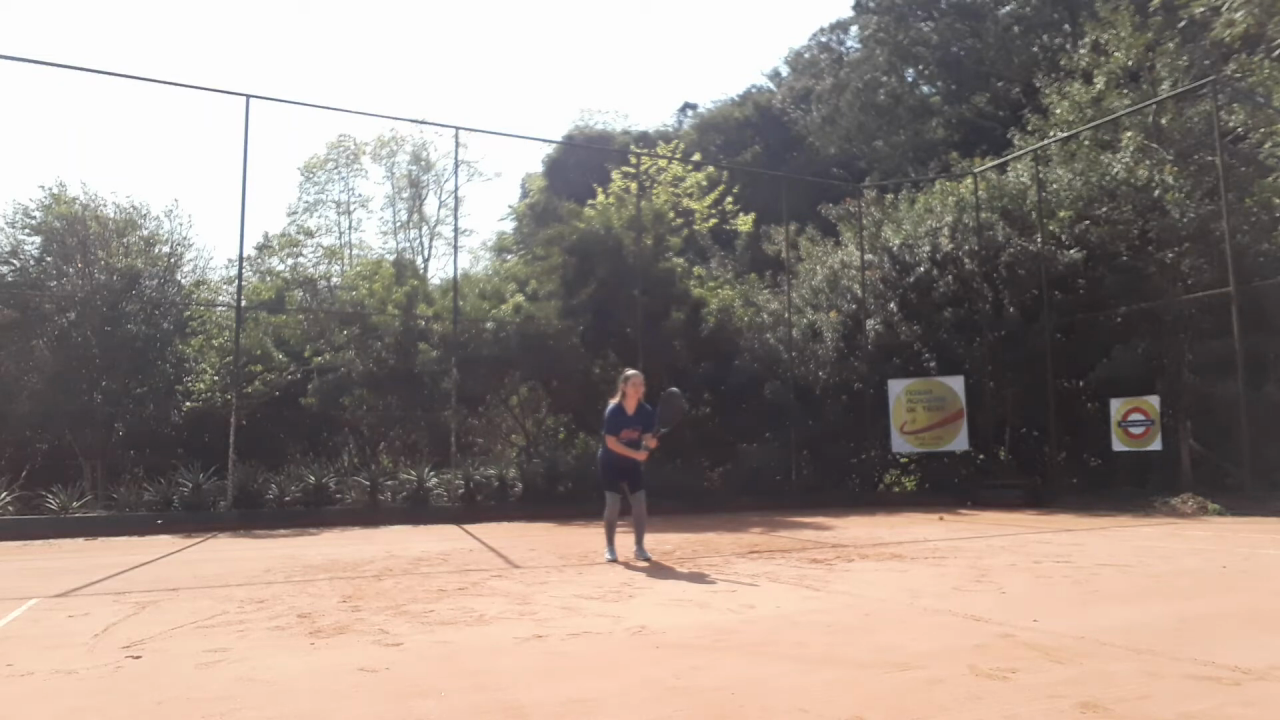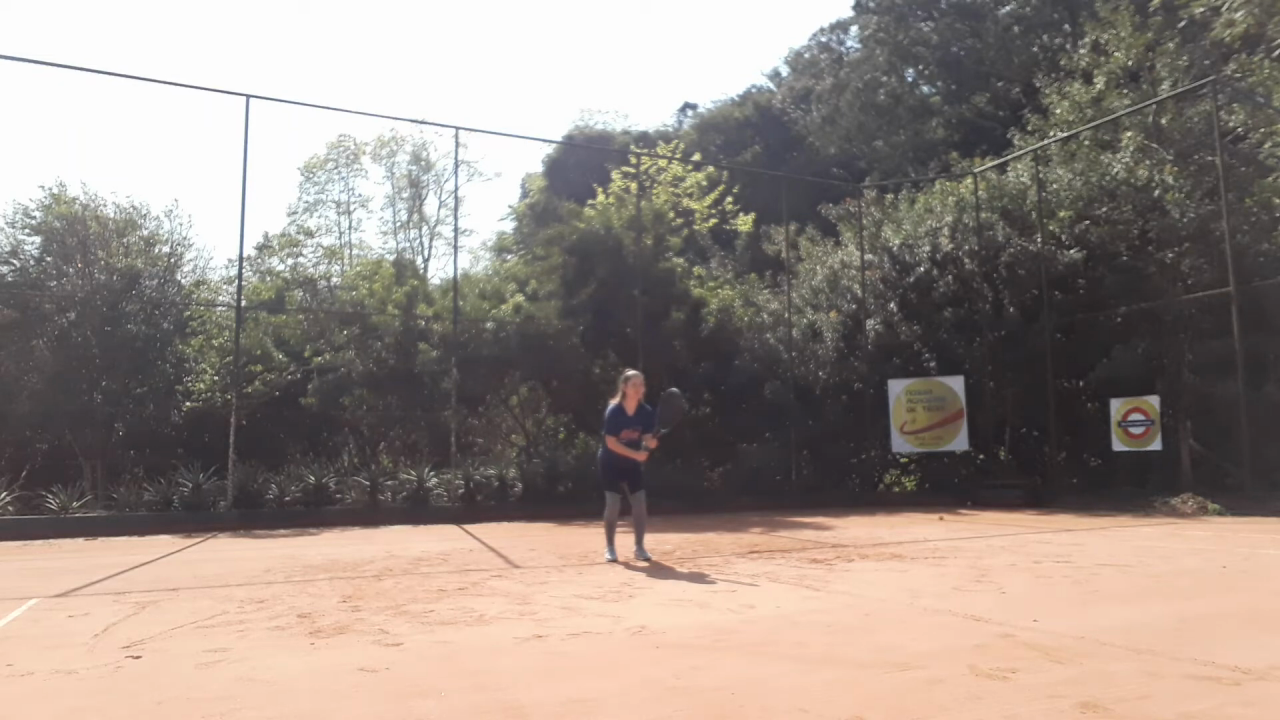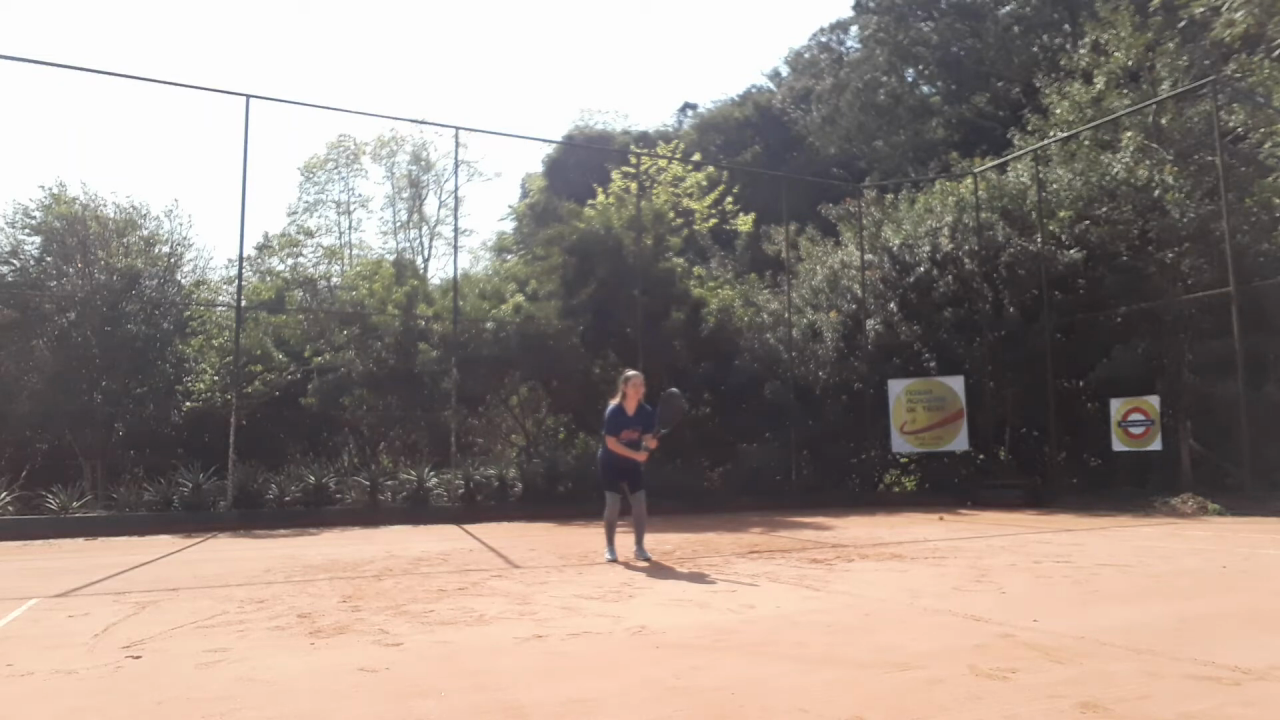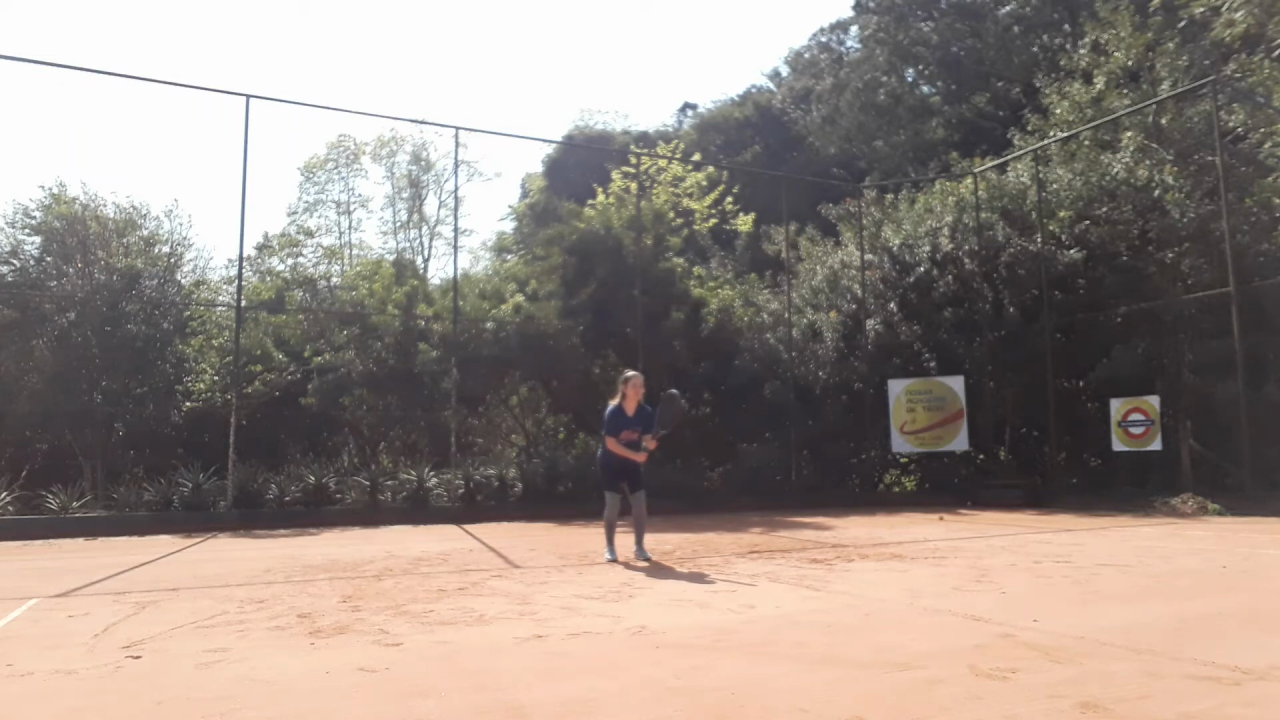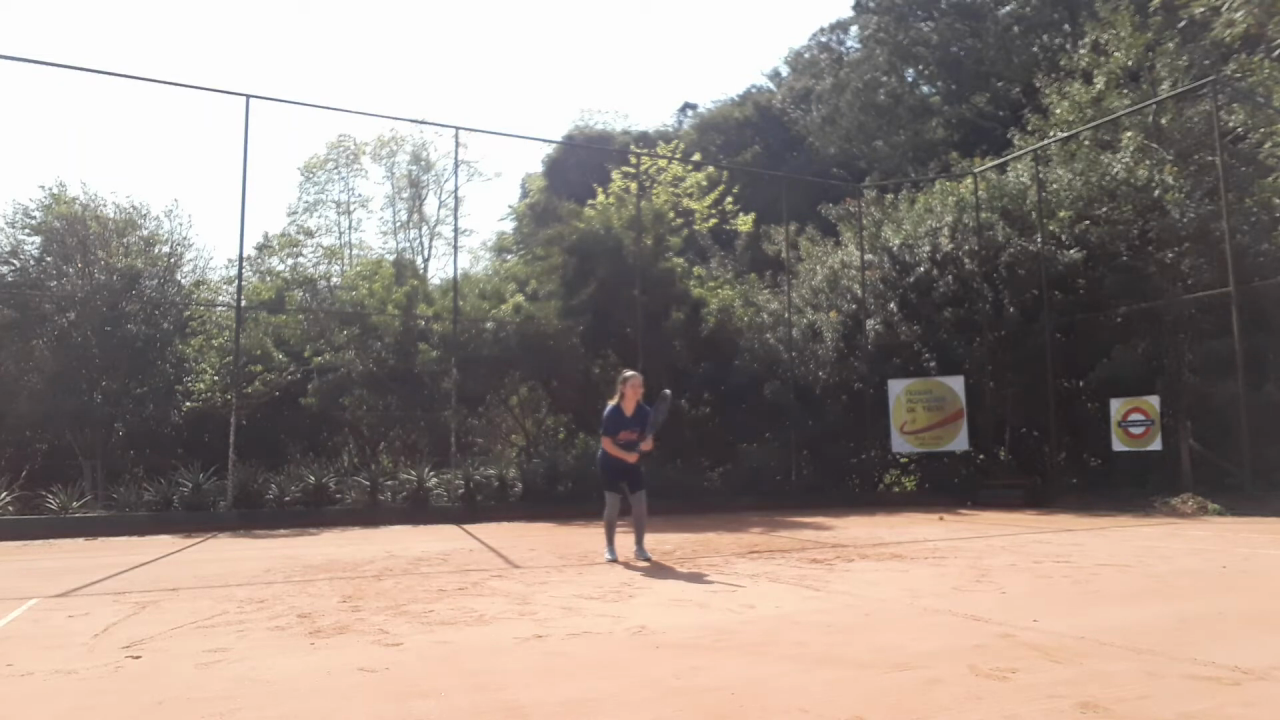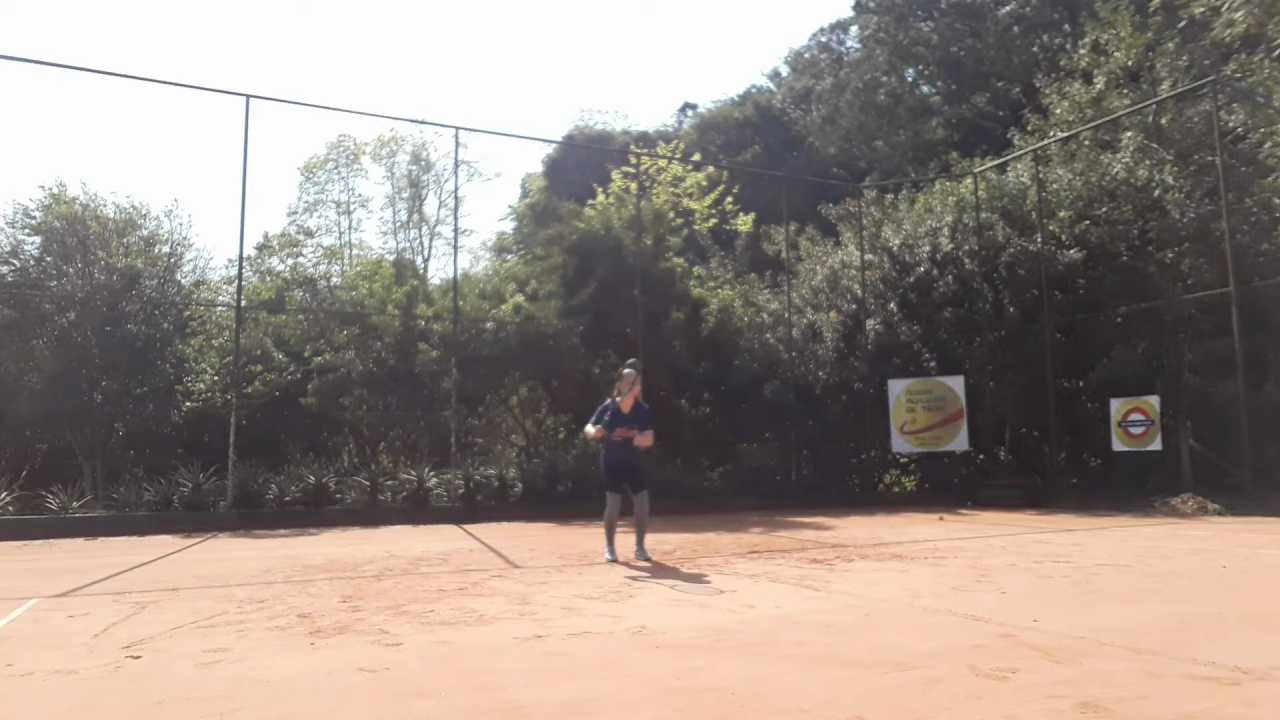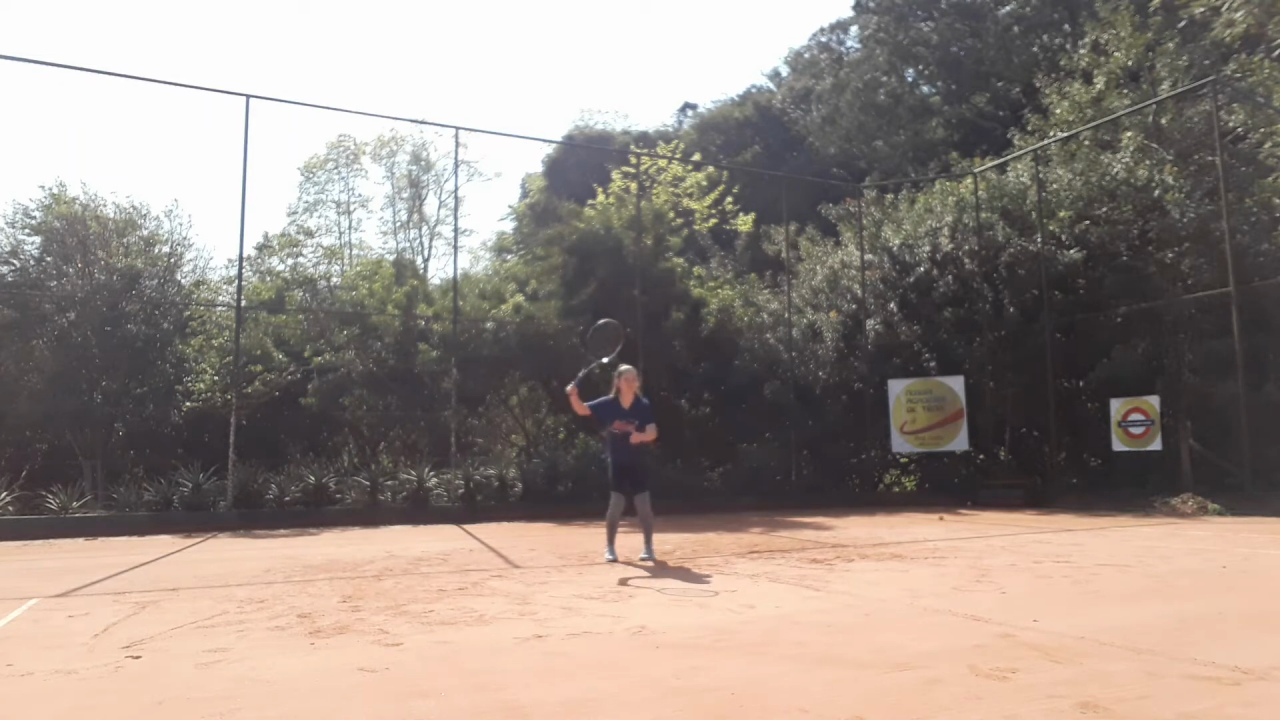
dt=0.2s
person 1, frame 1
left shoulder: (646, 412)
right shoulder: (613, 411)
left elbow: (647, 439)
right elbow: (611, 442)
left wrist: (650, 443)
right wrist: (635, 453)
left hip: (633, 464)
right hip: (611, 463)
left knee: (640, 504)
right knee: (613, 505)
left ankle: (639, 547)
right ankle: (610, 548)
person 1, frame 2
left shoulder: (646, 412)
right shoulder: (613, 411)
left elbow: (647, 439)
right elbow: (611, 443)
left wrist: (650, 443)
right wrist: (635, 453)
left hip: (632, 464)
right hip: (611, 463)
left knee: (640, 504)
right knee: (613, 505)
left ankle: (639, 547)
right ankle: (610, 548)
person 1, frame 3
left shoulder: (646, 412)
right shoulder: (613, 411)
left elbow: (647, 439)
right elbow: (611, 443)
left wrist: (651, 443)
right wrist: (635, 454)
left hip: (632, 464)
right hip: (611, 463)
left knee: (640, 504)
right knee: (613, 505)
left ankle: (639, 547)
right ankle: (610, 548)
person 1, frame 4
left shoulder: (646, 413)
right shoulder: (613, 412)
left elbow: (647, 440)
right elbow: (610, 444)
left wrist: (650, 444)
right wrist: (634, 455)
left hip: (632, 464)
right hip: (610, 463)
left knee: (640, 504)
right knee: (613, 505)
left ankle: (639, 547)
right ankle: (610, 548)
person 1, frame 5
left shoulder: (644, 412)
right shoulder: (612, 412)
left elbow: (647, 441)
right elbow: (605, 443)
left wrist: (646, 445)
right wrist: (626, 455)
left hip: (632, 464)
right hip: (610, 464)
left knee: (640, 504)
right knee: (613, 505)
left ankle: (639, 547)
right ankle: (610, 548)
person 1, frame 6
left shoulder: (643, 410)
right shoulder: (608, 408)
left elbow: (649, 439)
right elbow: (589, 429)
left wrist: (642, 440)
right wrist: (594, 432)
left hip: (634, 463)
right hip: (612, 463)
left knee: (642, 504)
right knee: (613, 505)
left ankle: (640, 547)
right ankle: (610, 548)
person 1, frame 7
left shoulder: (643, 406)
right shoulder: (607, 404)
left elbow: (652, 433)
right elbow: (581, 409)
left wrist: (640, 436)
right wrist: (573, 395)
left hip: (638, 462)
right hip: (617, 462)
left knee: (644, 503)
right knee: (616, 504)
left ankle: (649, 547)
right ankle: (610, 547)
